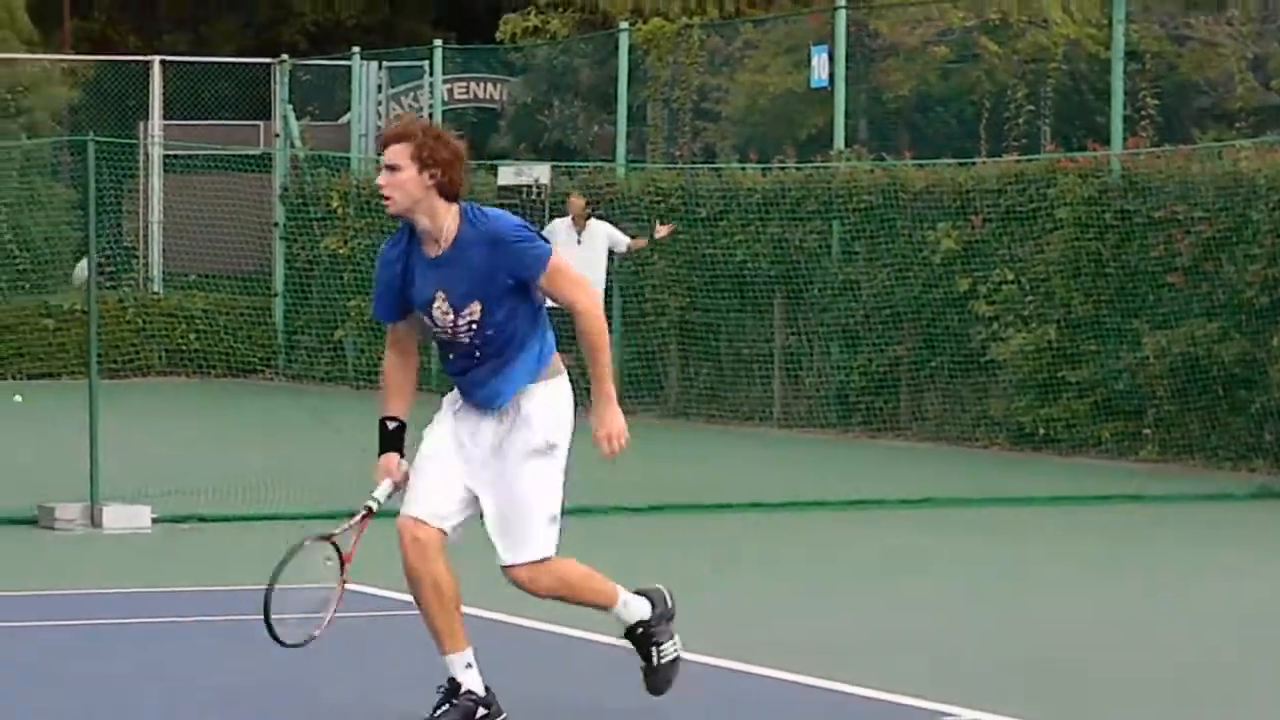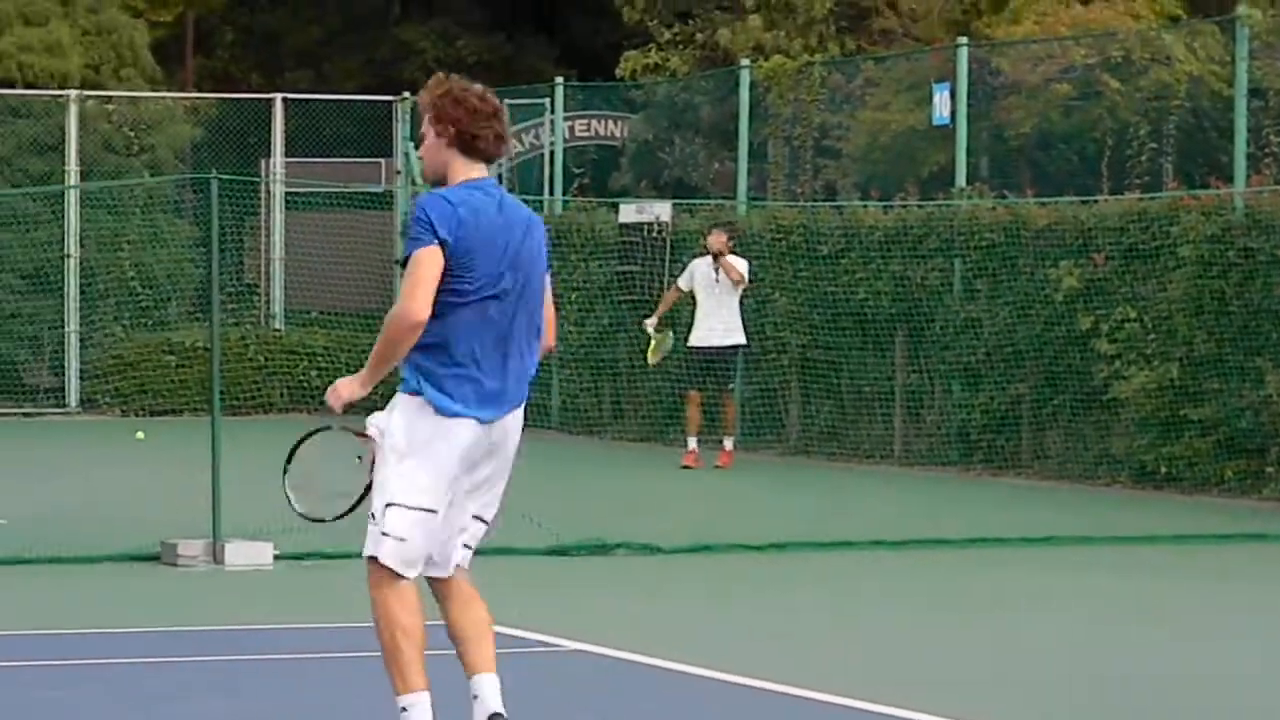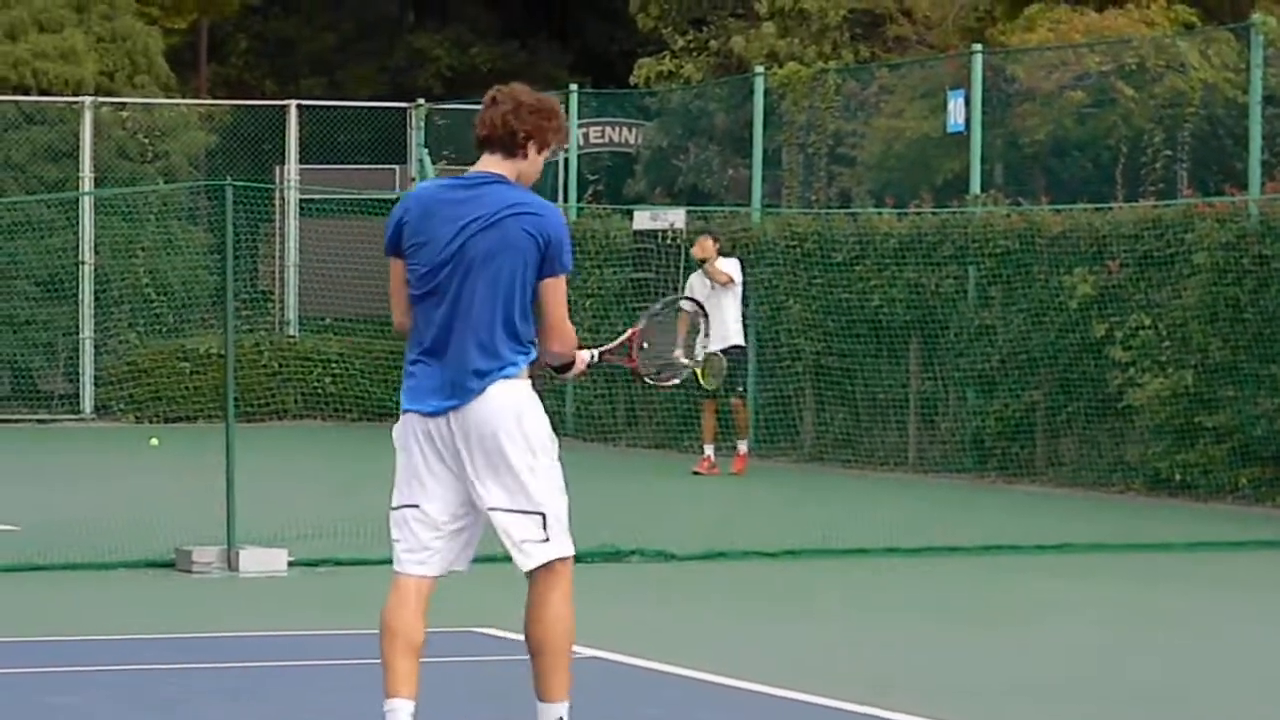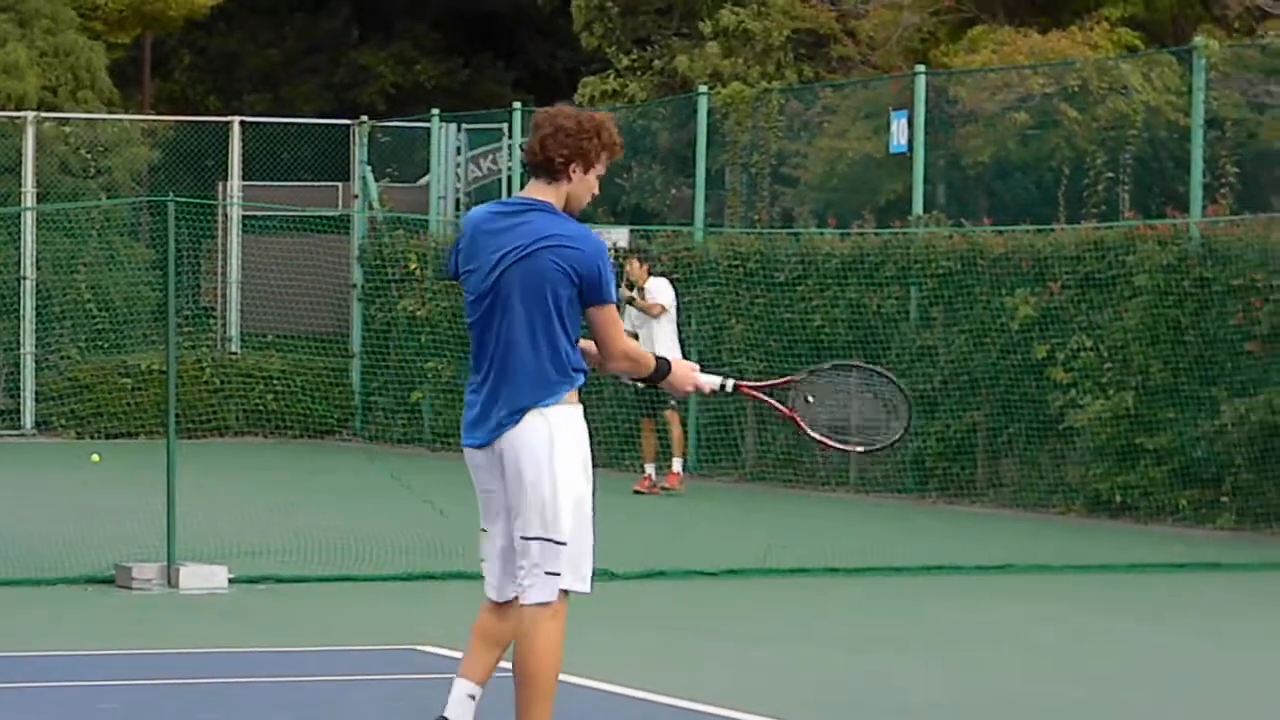
dt=0.5s
person 1, frame 1
left shoulder: (502, 236)
right shoulder: (395, 257)
left elbow: (586, 304)
right elbow: (400, 351)
left wrist: (607, 404)
right wrist: (390, 439)
left hip: (533, 406)
right hip: (467, 409)
left knee: (527, 570)
right knee: (416, 537)
left ankle: (642, 613)
person 1, frame 2
left shoulder: (437, 208)
right shoulder: (530, 221)
left elbow: (415, 311)
right elbow: (546, 335)
left wrist: (363, 380)
left hip: (436, 411)
right hip: (503, 418)
left knee: (391, 573)
right knee: (448, 573)
person 1, frame 3
left shoulder: (415, 204)
right shoulder: (542, 220)
left elbow: (404, 317)
right elbow: (554, 340)
right wrist: (571, 360)
left hip: (425, 407)
right hip: (499, 403)
left knee: (412, 575)
right knee: (550, 569)
person 1, frame 4
left shoulder: (475, 226)
right shoulder: (581, 248)
right elbow: (616, 356)
right wrist: (667, 372)
left hip: (484, 428)
right hip: (545, 426)
left knee: (508, 590)
right knee: (543, 598)
person 2, frame 1
left shoulder: (603, 230)
right shoulder: (555, 227)
left elbow: (631, 245)
left wrist: (653, 237)
right hip: (558, 304)
right knee: (559, 357)
person 2, frame 2
left shoulder: (739, 263)
right shoulder: (697, 265)
left elbow: (738, 280)
right elbow: (676, 290)
left wrist: (718, 255)
right wrist: (656, 315)
left hip: (727, 341)
right hip: (699, 341)
left knee: (727, 396)
right knee: (693, 396)
left ankle: (728, 448)
right ankle: (692, 450)
person 2, frame 3
left shoulder: (731, 263)
right shoulder: (694, 279)
left elbow: (722, 279)
left wrist: (703, 261)
left hip: (731, 344)
right hip: (707, 348)
left knee: (736, 399)
right knee: (708, 403)
left ankle: (742, 451)
right ankle: (708, 457)
person 2, frame 4
left shoulder: (661, 284)
right shoulder: (632, 299)
left elbow: (656, 311)
left wrist: (630, 299)
left knee: (670, 414)
right knee: (646, 423)
left ankle: (676, 472)
right ankle: (649, 477)
